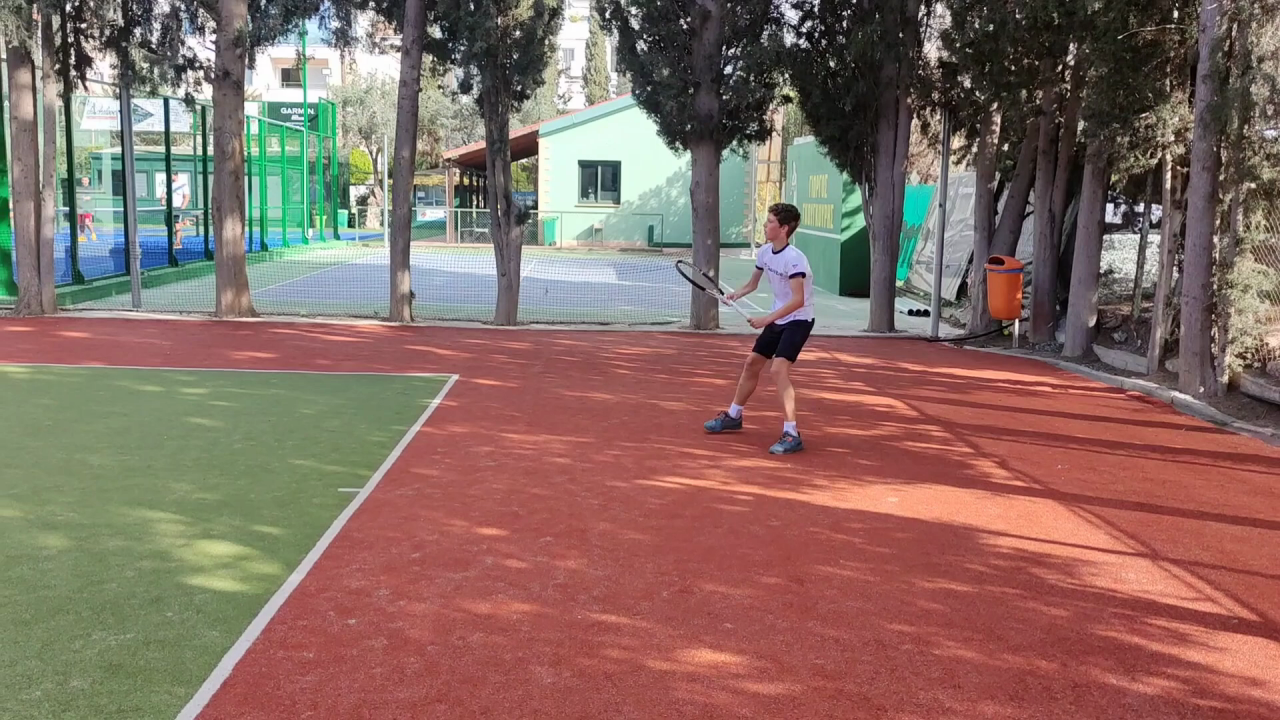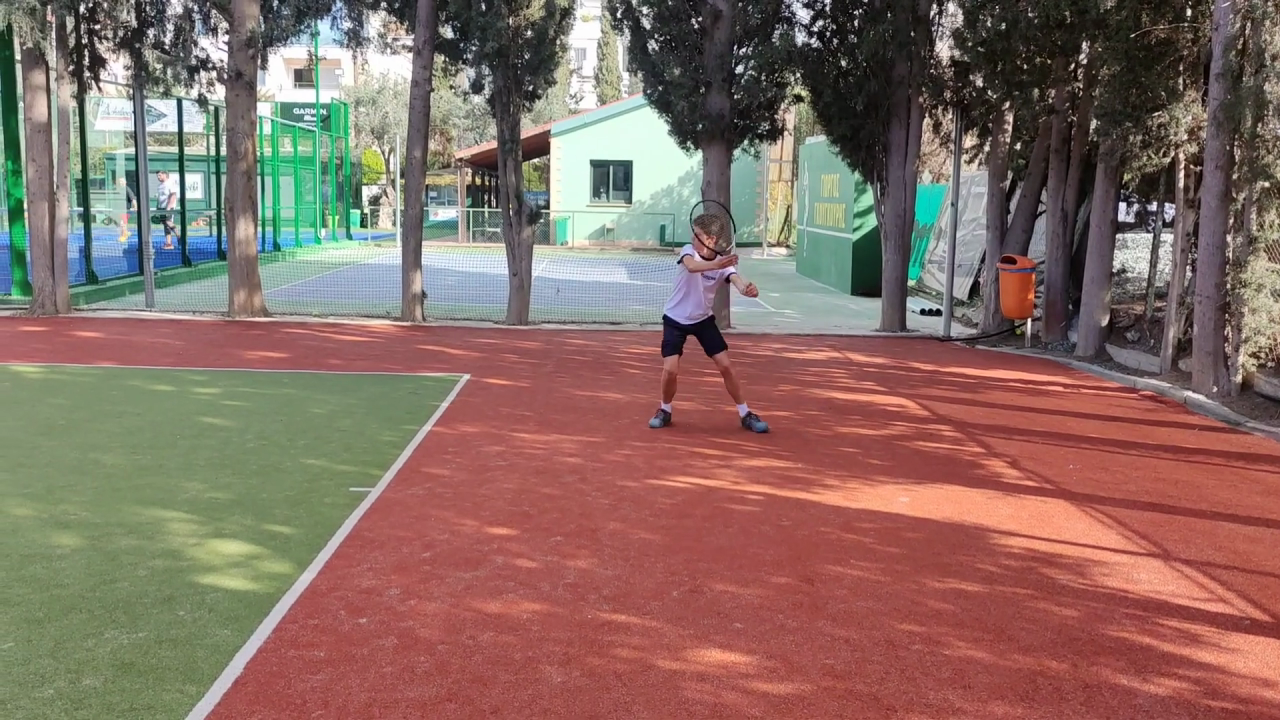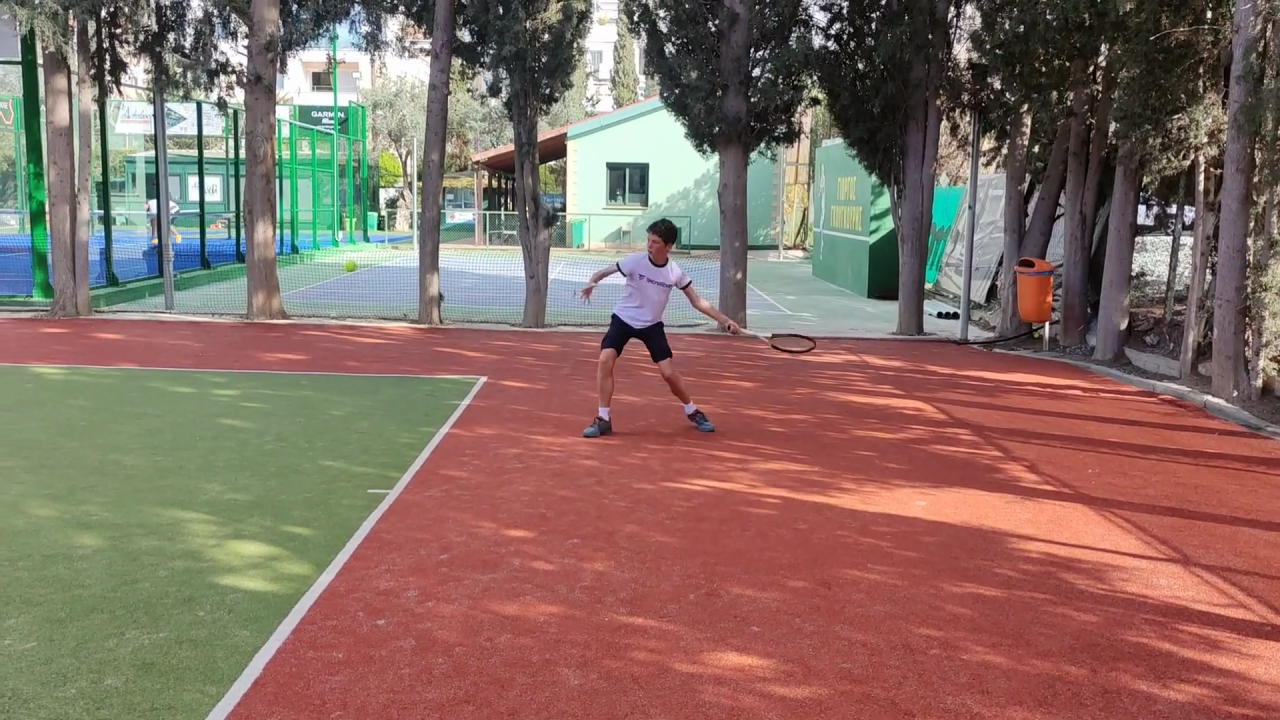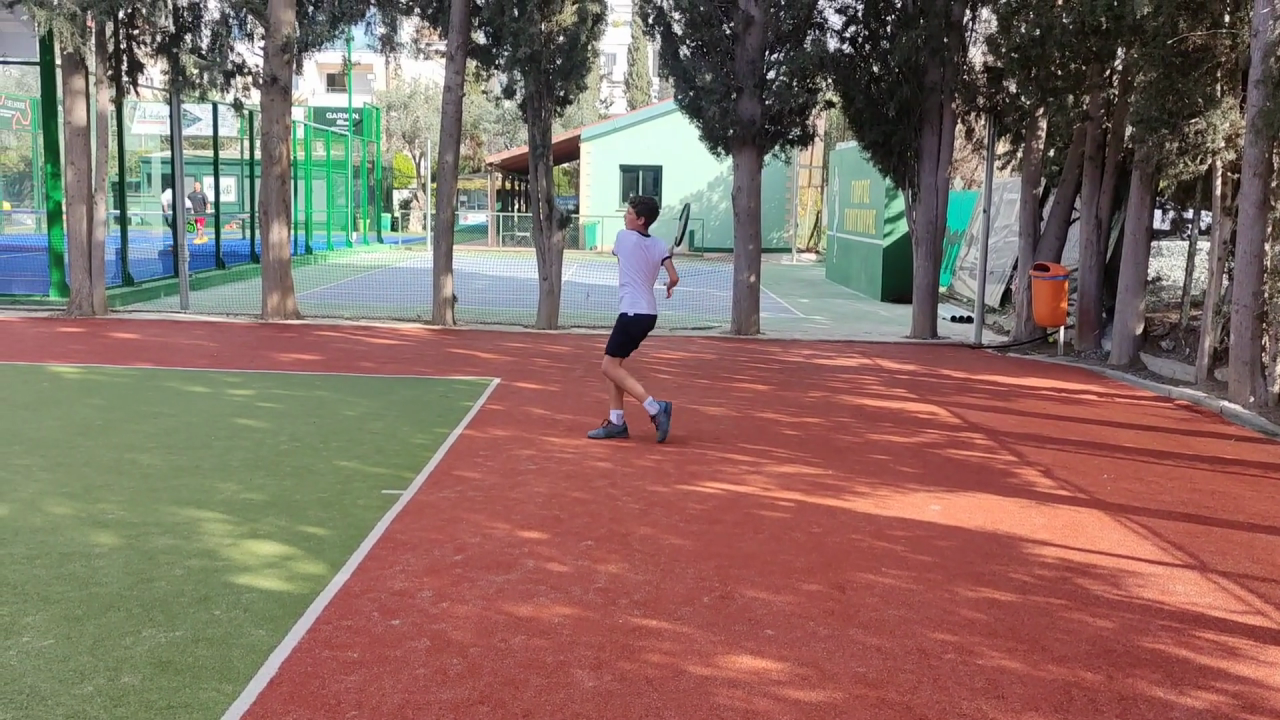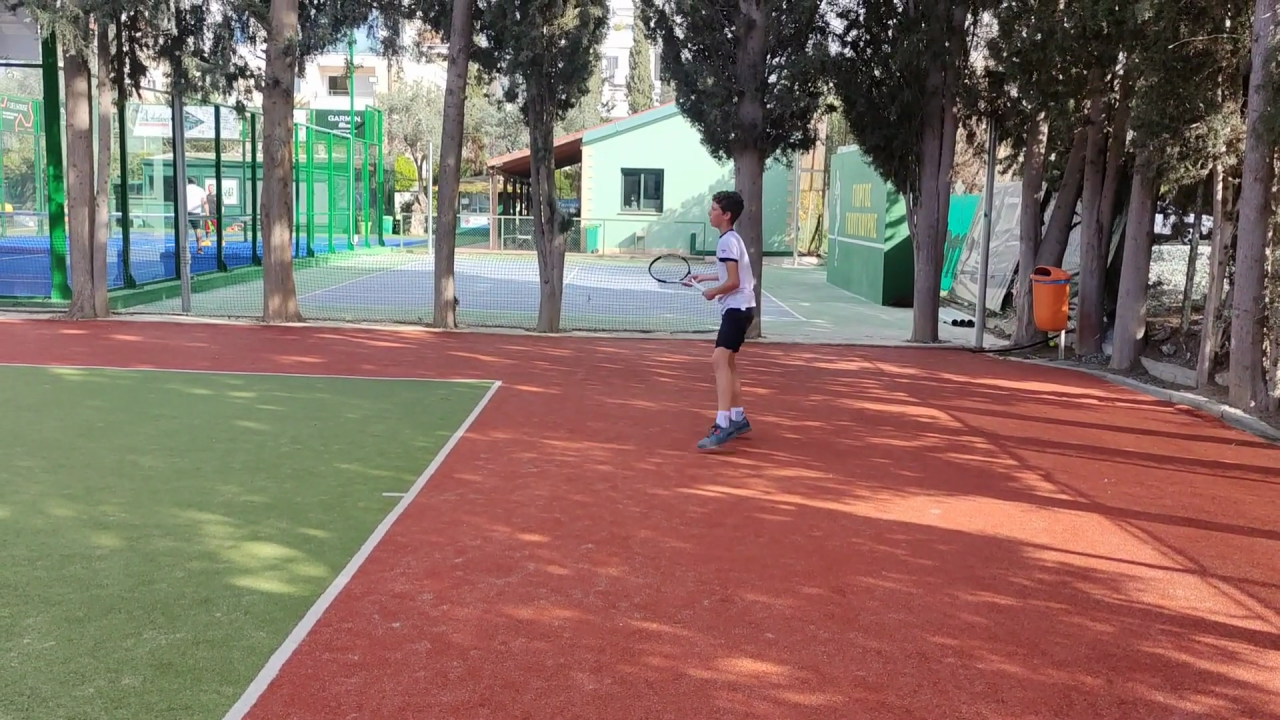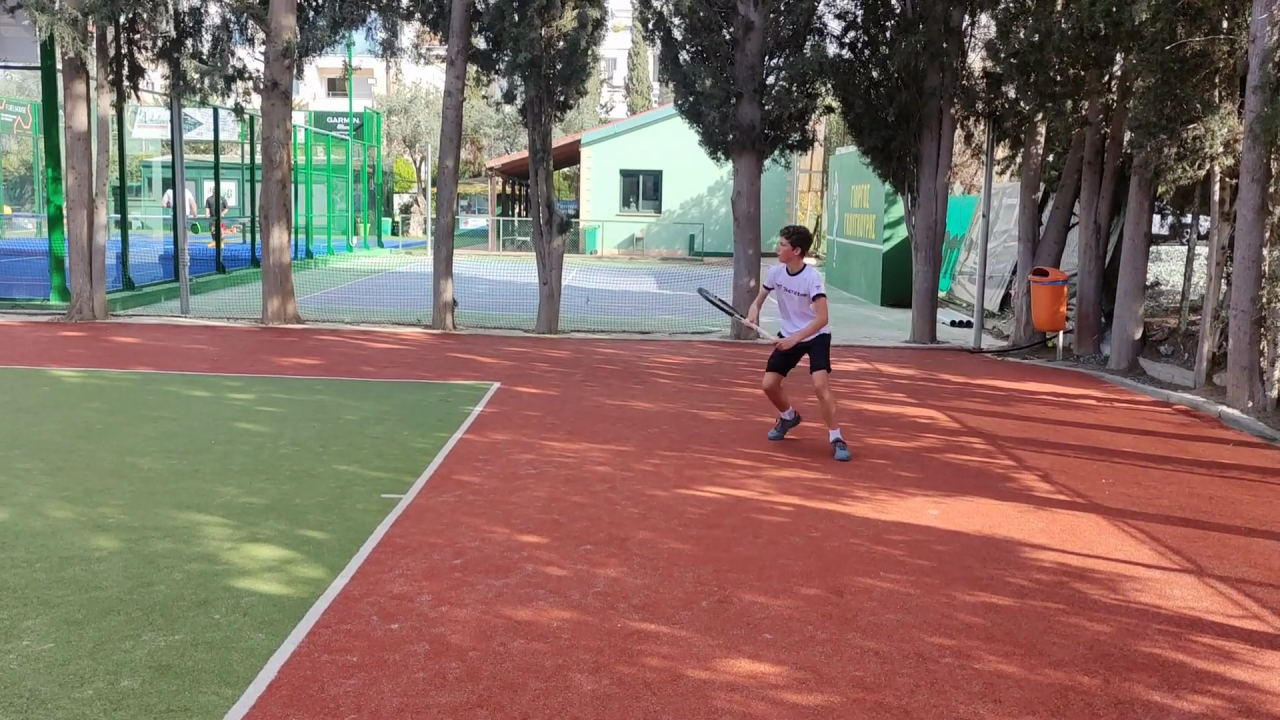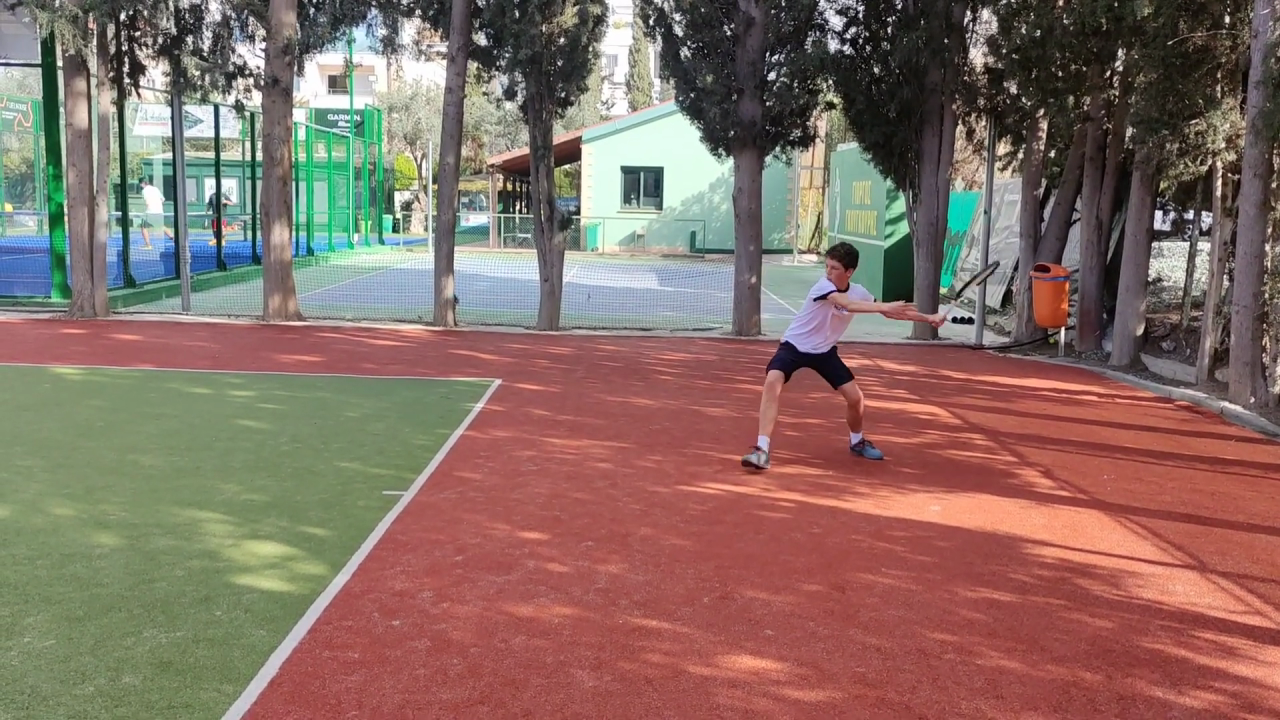
dt=0.7s
person 1, frame 1
left shoulder: (795, 258)
right shoulder: (764, 252)
left elbow: (798, 300)
right elbow: (753, 283)
left wrist: (767, 318)
right wrist: (736, 294)
left hip: (798, 321)
right hip: (779, 320)
left knee: (778, 370)
right knee: (751, 364)
left ankle: (791, 434)
right ankle: (733, 416)
person 1, frame 2
left shoulder: (725, 265)
right shoulder: (688, 251)
left elbow: (740, 284)
right elbow: (691, 267)
left wrist: (749, 290)
right wrist: (715, 264)
left hip: (703, 319)
right hip: (675, 318)
left knee: (725, 365)
right knee: (670, 369)
left ankle: (745, 414)
right ankle: (665, 410)
person 1, frame 3
left shoulder: (675, 272)
right shoulder: (635, 260)
left elbow: (697, 300)
right elbow: (607, 270)
left wrist: (724, 320)
right wrist: (592, 282)
left hip: (650, 324)
right hip: (623, 319)
left knee: (668, 371)
right knee: (605, 361)
left ankle: (692, 411)
right ankle: (603, 419)
person 1, frame 4
left shoulder: (623, 237)
right shoulder: (660, 245)
right elbow: (673, 277)
right wrist: (669, 286)
left hip: (633, 313)
right hip: (647, 314)
left knee: (610, 367)
right knee: (612, 366)
left ankle: (656, 408)
right ankle: (616, 422)
person 1, frame 5
left shoulder: (727, 242)
right shoulder: (732, 239)
left elbow: (733, 281)
left wrist: (712, 293)
right wrist: (705, 276)
left hip: (737, 308)
right hip: (737, 308)
left knee: (719, 361)
right knee: (725, 363)
left ankle: (723, 424)
right ankle: (735, 418)
person 1, frame 6
left shoulder: (813, 277)
right shoulder: (775, 272)
left elbow: (823, 318)
right elbow: (759, 299)
left wrist: (794, 339)
right wrist: (753, 313)
left hip: (816, 336)
right hip: (789, 336)
left knee: (820, 384)
right knee: (769, 384)
left ankle: (836, 439)
right ankle: (788, 416)
person 1, frame 7
left shoulder: (859, 292)
right shoulder: (824, 286)
left elbow: (887, 313)
right elbow: (848, 306)
left wrist: (926, 318)
right wrist: (890, 307)
left hip: (824, 351)
right hip: (794, 345)
left knee: (854, 397)
right knee: (772, 385)
left ankle: (858, 441)
right ankle: (761, 450)
